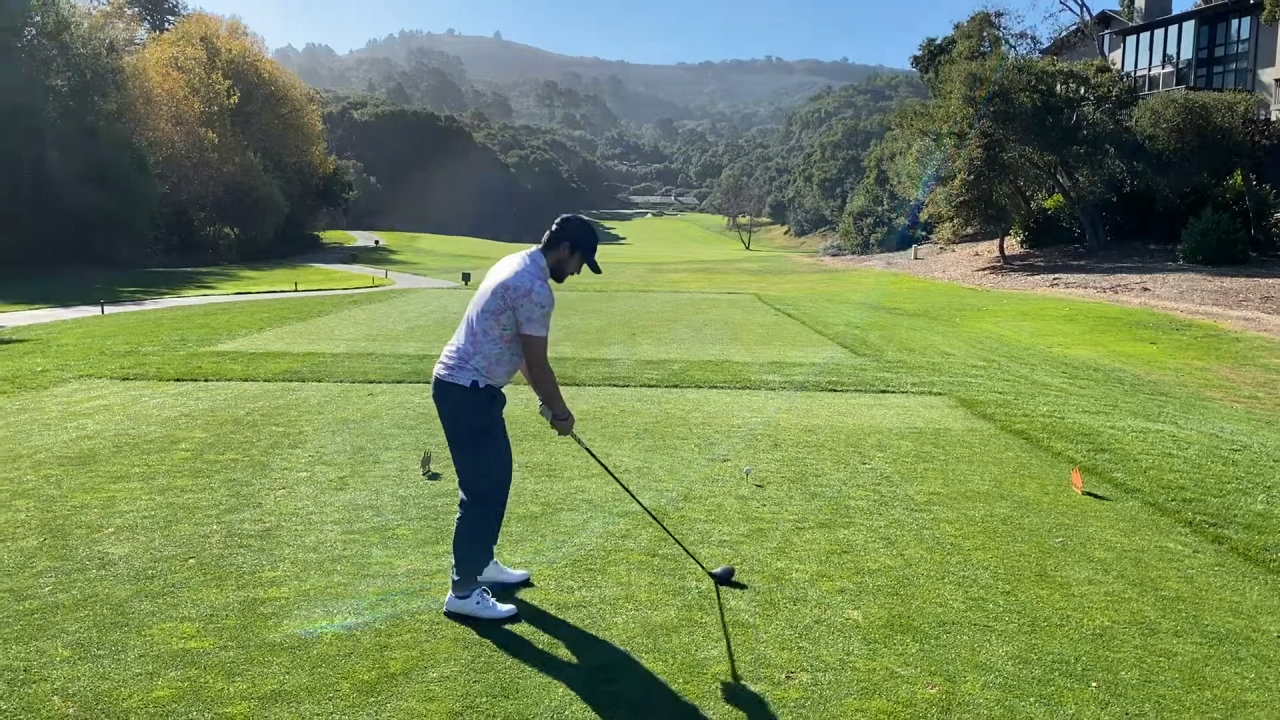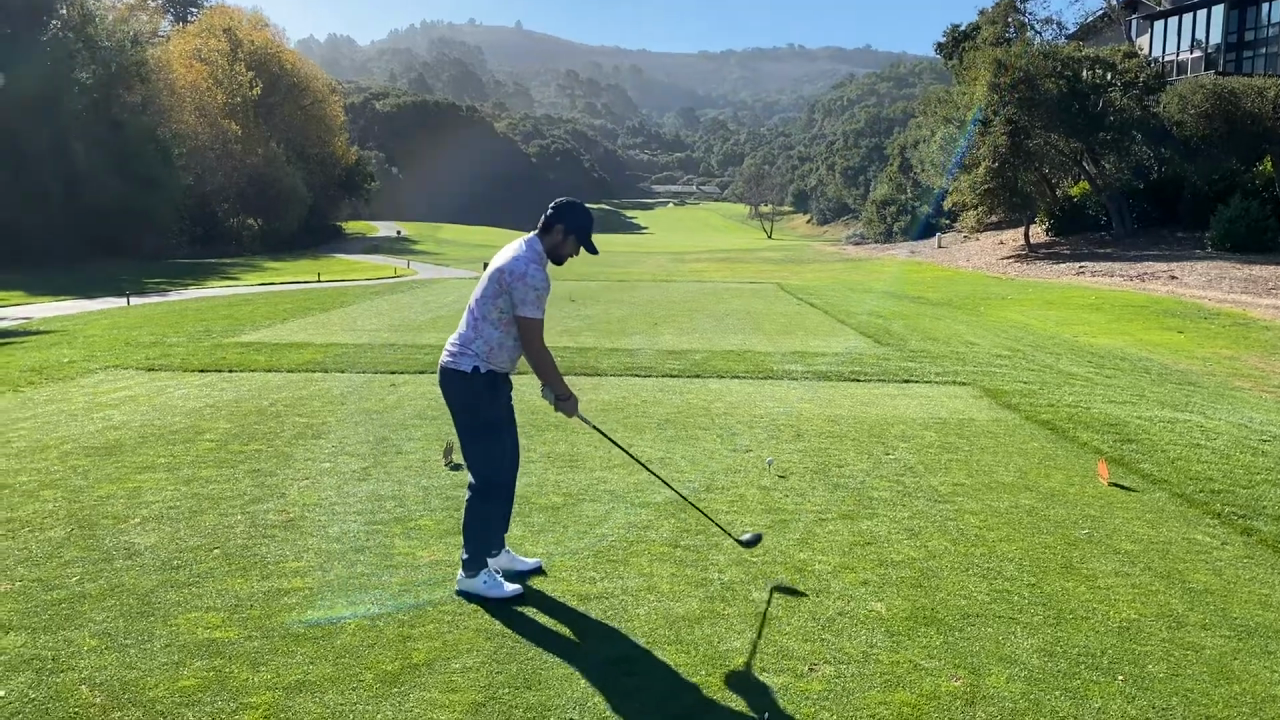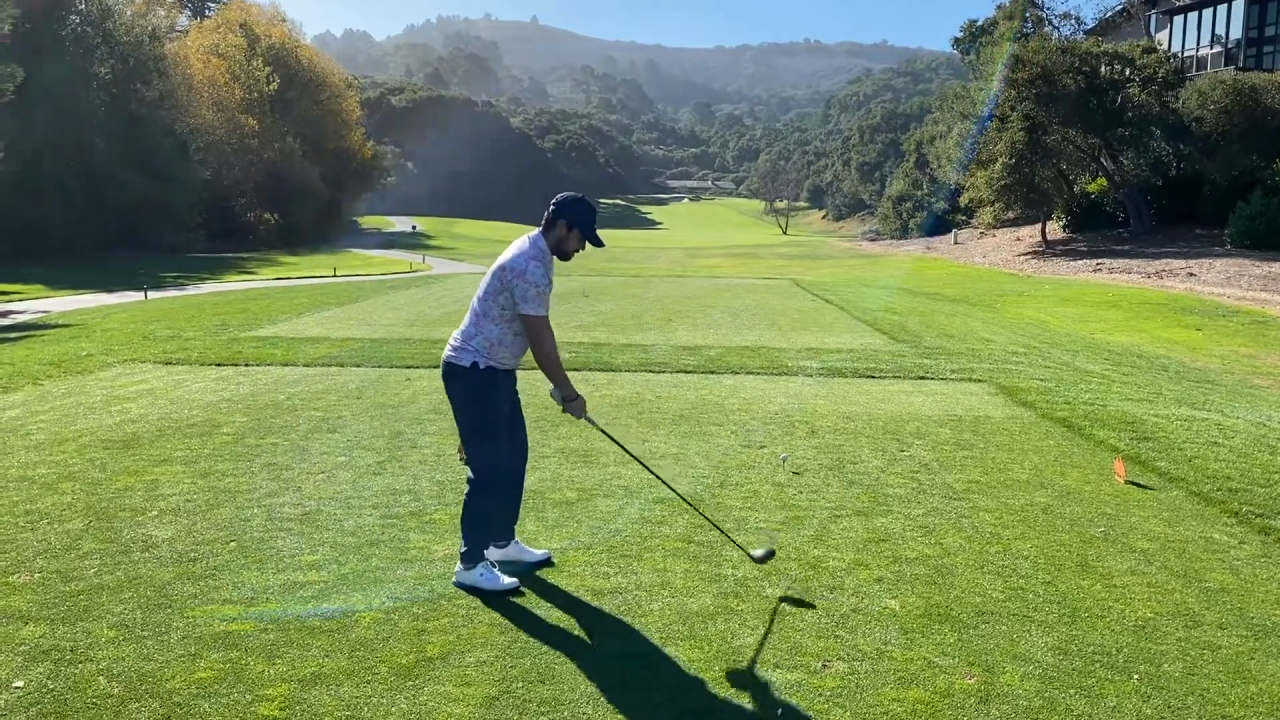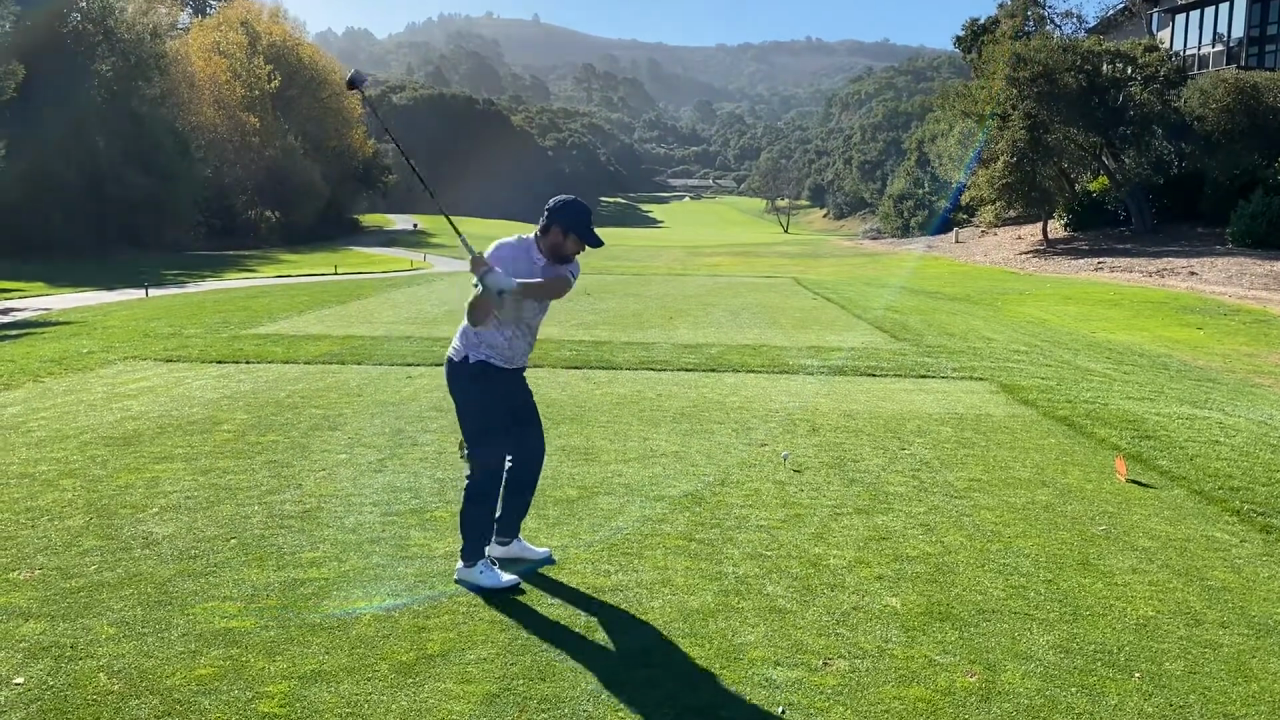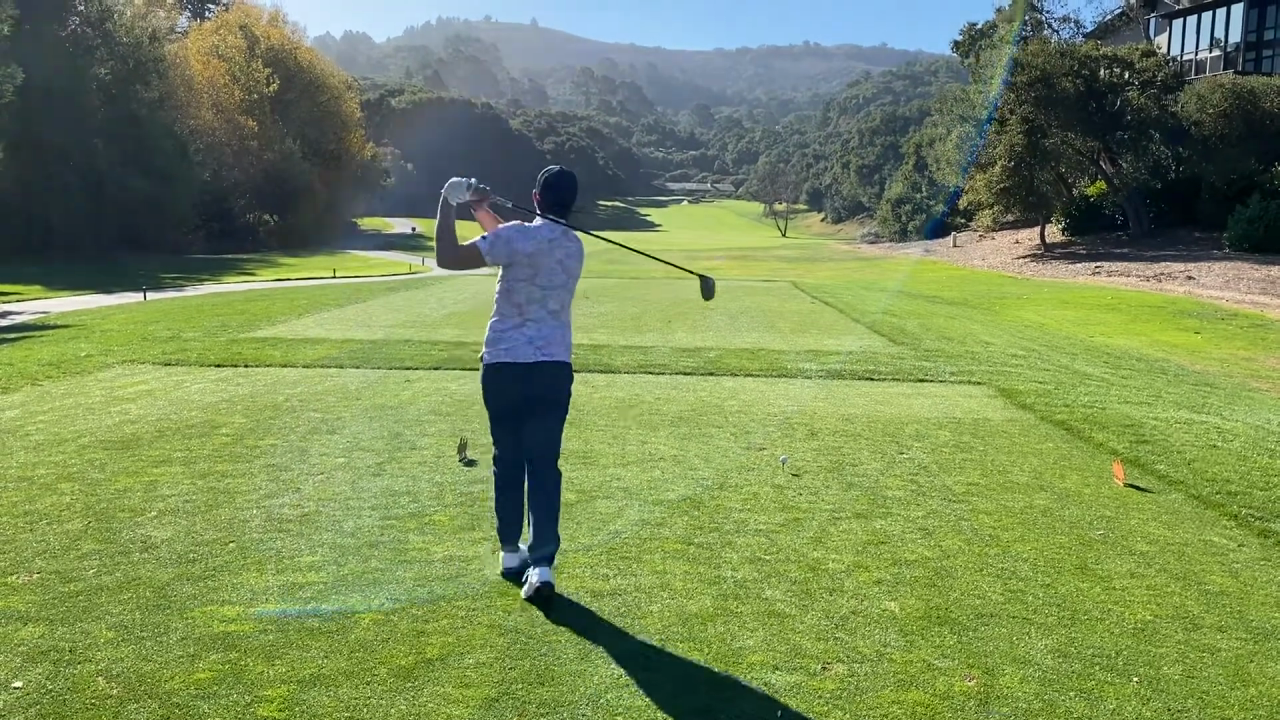
dt=1s
person 1, frame 1
left shoulder: (516, 265)
right shoulder: (534, 288)
right elbow: (537, 363)
left wrist: (544, 398)
right wrist: (561, 412)
left hip: (468, 385)
right hip: (466, 390)
left knee: (496, 476)
right knee: (482, 488)
left ankle: (481, 562)
right ankle: (463, 590)
person 1, frame 2
left shoulder: (520, 254)
right shoulder: (530, 271)
left elbow: (521, 339)
right elbow: (533, 345)
left wrist: (551, 385)
right wrist: (563, 394)
left hip: (482, 374)
right hip: (472, 376)
left knee: (504, 465)
right knee: (489, 474)
left ankle: (493, 551)
right ankle: (473, 570)
person 1, frame 3
left shoulder: (533, 255)
right shoulder: (530, 268)
left elbow: (543, 331)
right elbow: (538, 343)
left wrist: (560, 385)
right wrist: (570, 395)
left hip: (493, 370)
right hip: (472, 370)
left knee: (513, 456)
right knee: (489, 467)
left ankle: (500, 542)
right ankle: (470, 563)
person 1, frame 4
left shoulder: (565, 267)
right shoulder: (504, 252)
left elbow: (550, 289)
right elbow: (477, 318)
left wrist: (514, 287)
right wrist: (489, 285)
left hip: (509, 370)
right hip: (474, 368)
left knee: (529, 453)
right knee: (488, 462)
left ankle: (504, 538)
right ankle: (471, 561)
person 1, frame 5
left shoulder: (520, 237)
right shoulder: (574, 246)
left elbow: (447, 257)
left wrist: (448, 201)
right wrist: (481, 208)
left hip: (504, 366)
right hip: (553, 370)
left knee: (508, 461)
right knee: (544, 466)
left ankle: (512, 552)
right ankle: (541, 564)
